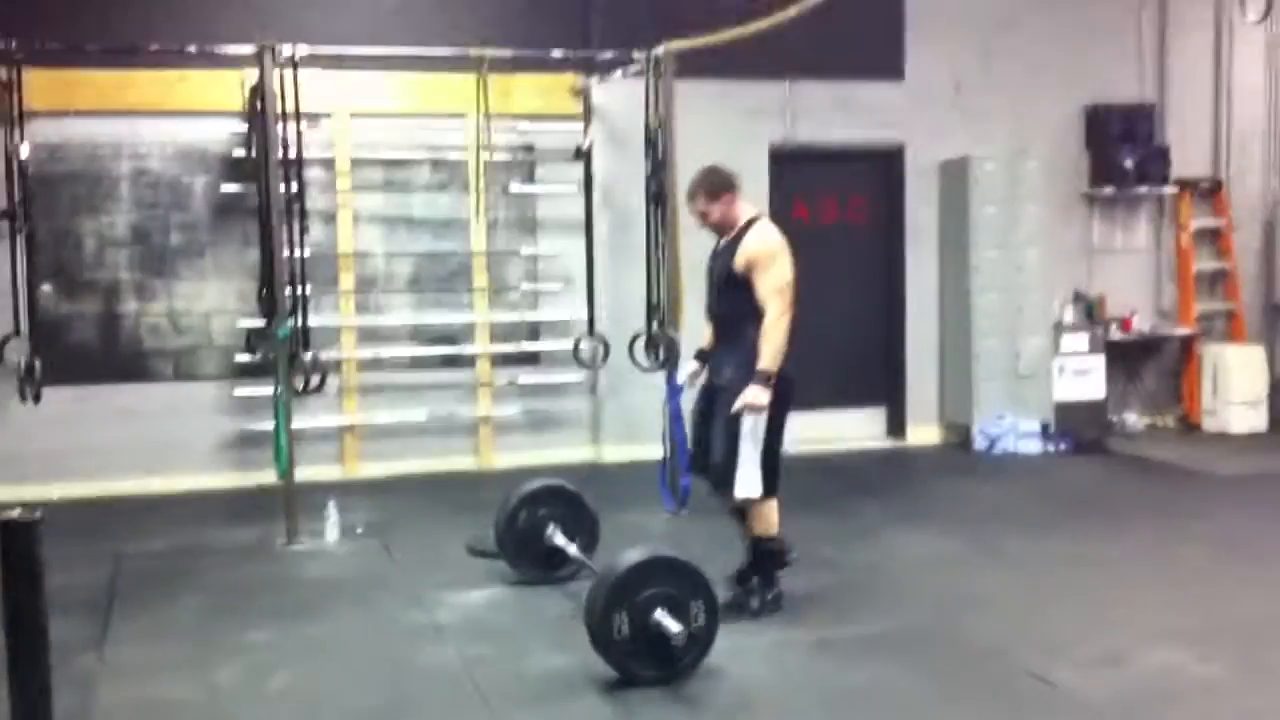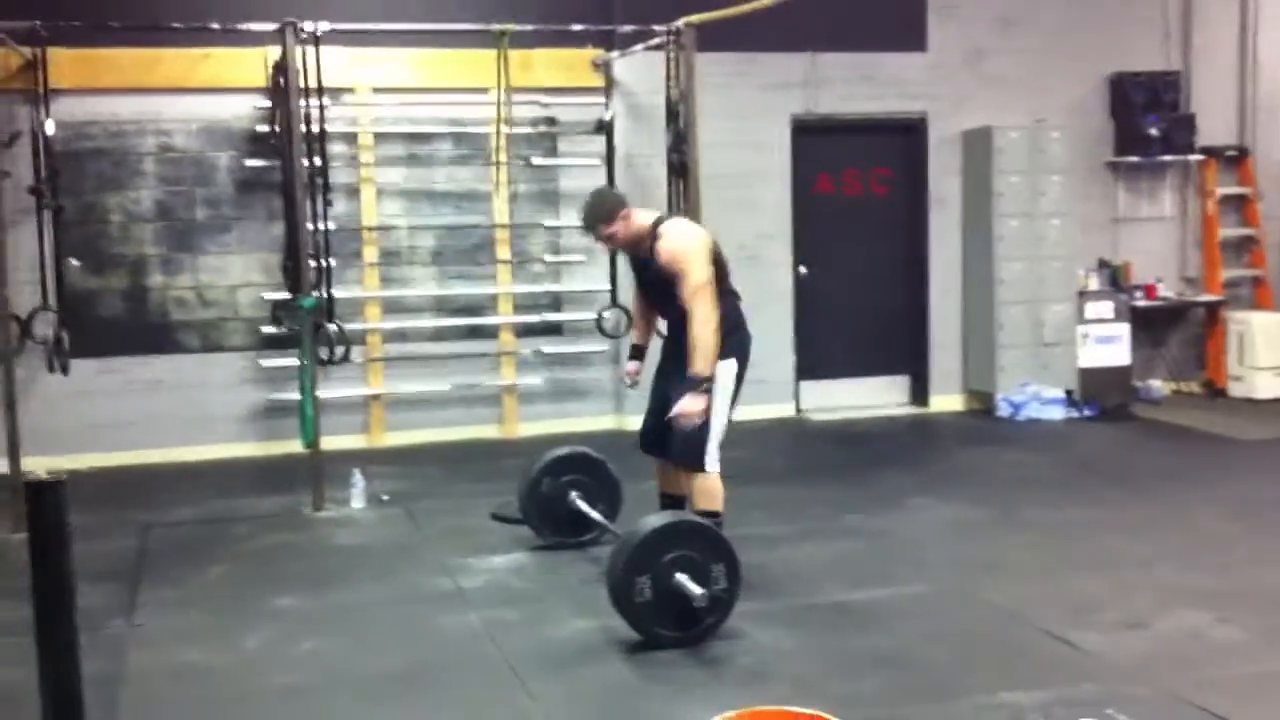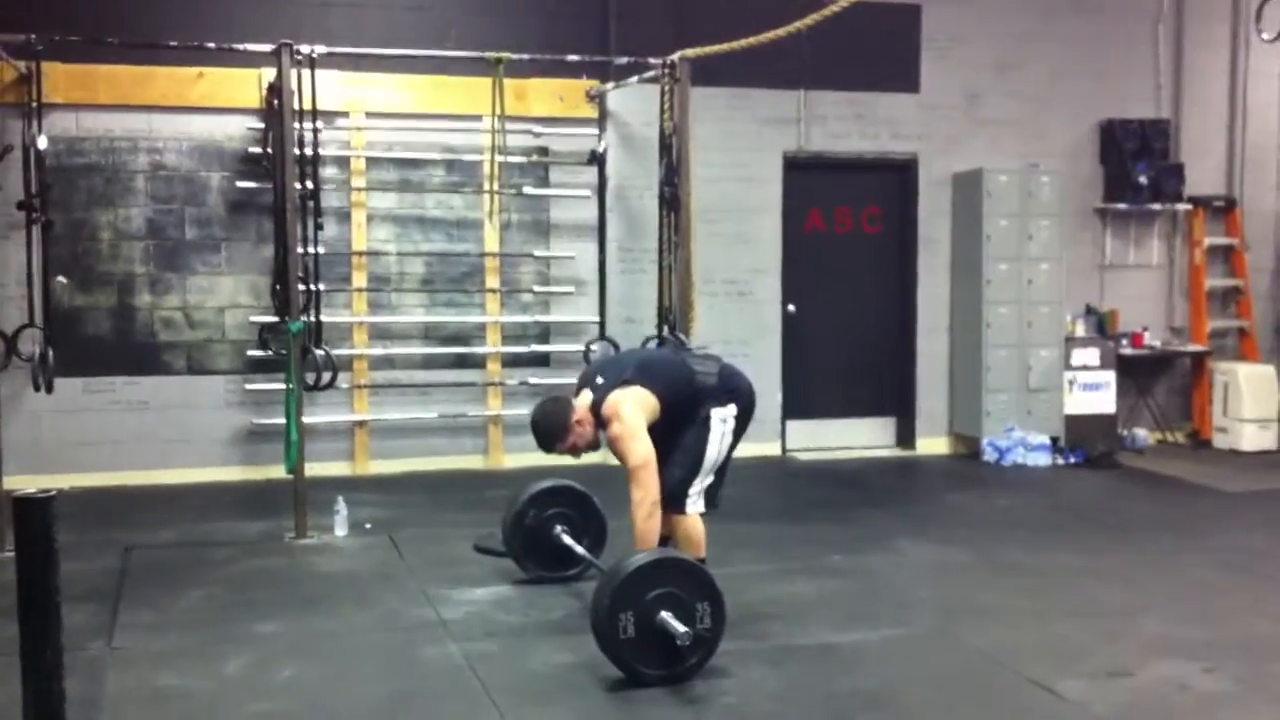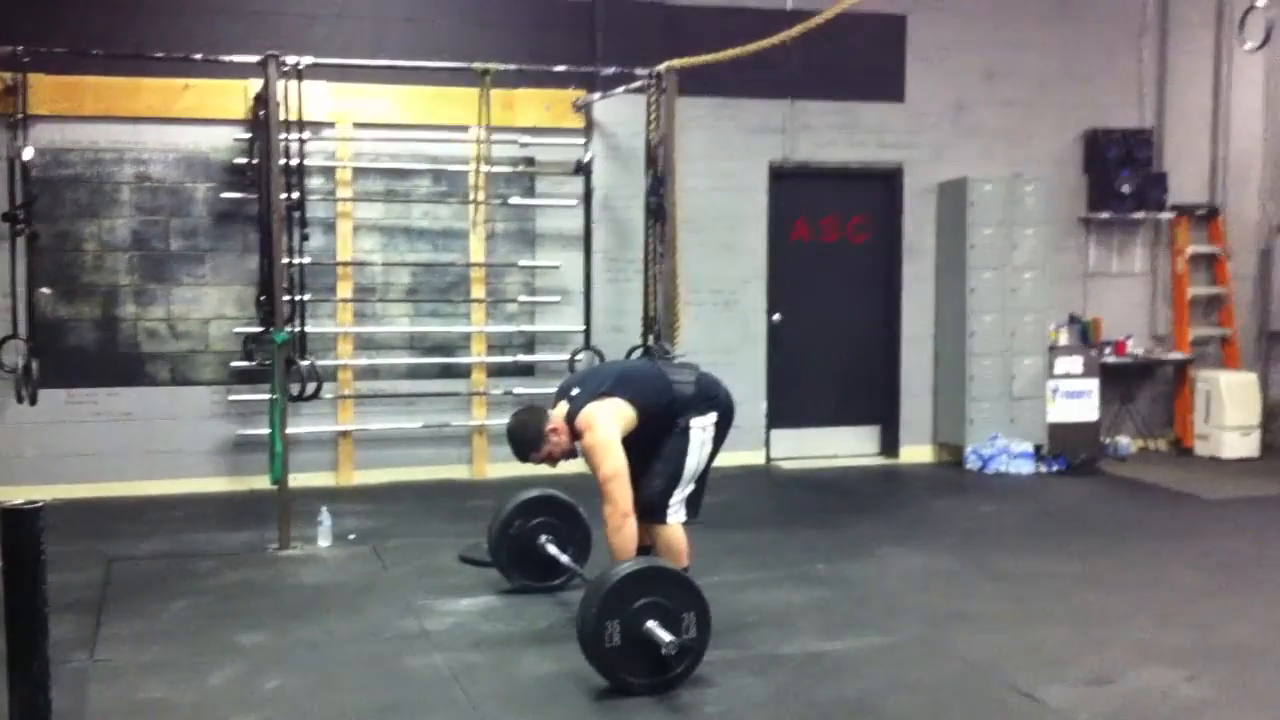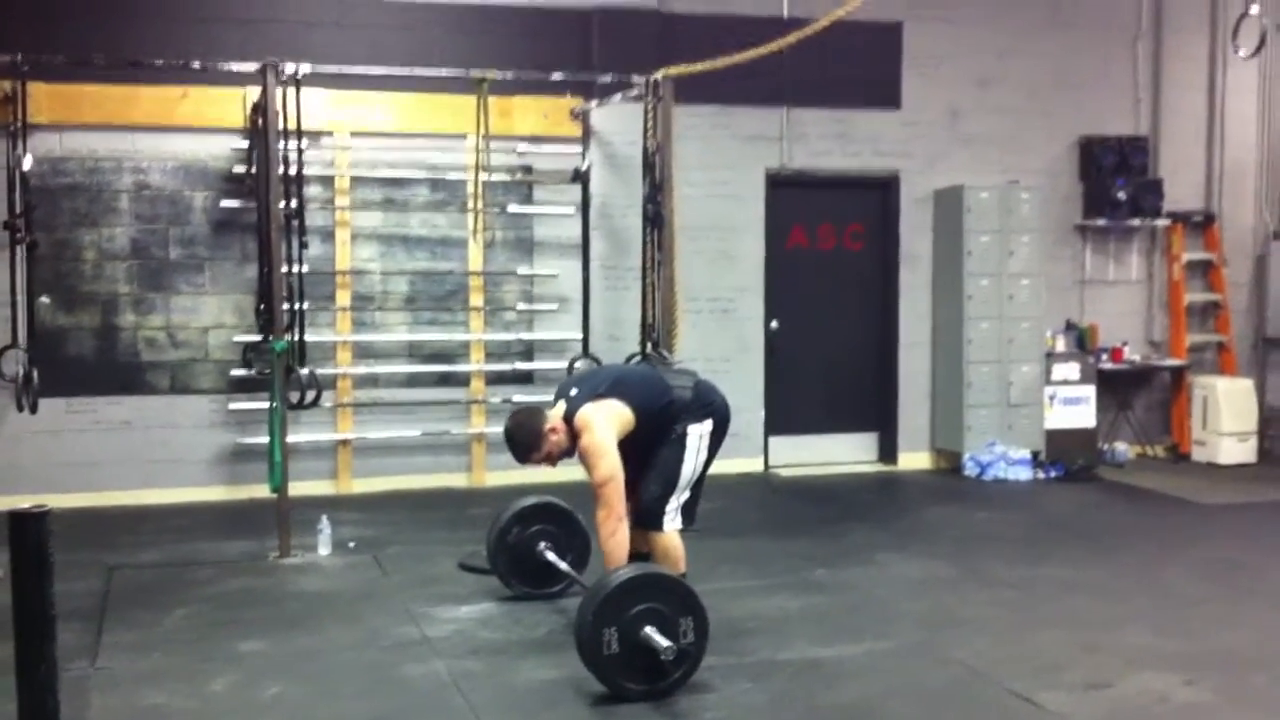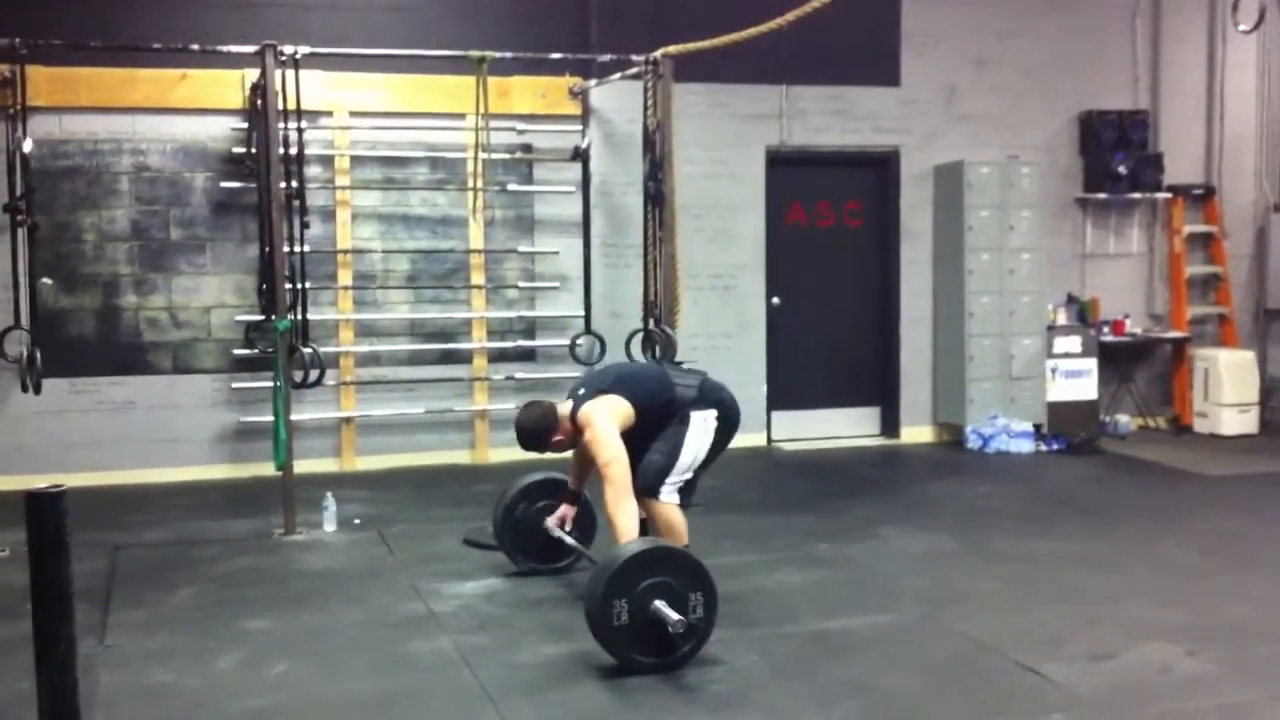
dt=0.7s
person 1, frame 1
left shoulder: (762, 241)
right shoulder: (727, 242)
left elbow: (778, 314)
left wrist: (763, 380)
right wrist: (702, 355)
left hip: (751, 378)
right hip: (723, 371)
left knee: (753, 480)
right knee: (711, 465)
left ankle: (764, 585)
right ankle: (766, 553)
person 1, frame 2
left shoulder: (677, 241)
right shoulder: (636, 244)
left elbow: (704, 317)
left wrist: (698, 388)
right wrist: (636, 353)
left hip: (716, 349)
right hip: (680, 344)
left knee: (694, 451)
right knee: (663, 446)
person 1, frame 3
left shoulder: (621, 418)
right shoulder: (586, 389)
left elbow: (646, 500)
left hip: (724, 397)
right hip: (690, 396)
left knee: (678, 494)
right knee: (657, 484)
person 1, frame 4
left shoulder: (595, 428)
right shoulder: (563, 400)
left elbow: (620, 512)
left hip: (703, 406)
right hip: (669, 405)
left knee: (658, 504)
right knee: (633, 494)
person 1, frame 5
left shoulder: (592, 430)
right shoulder: (563, 402)
left elbow: (612, 517)
left hip: (700, 413)
left knee: (656, 511)
right knee: (629, 500)
person 1, frame 6
left shoulder: (596, 422)
right shoulder: (576, 401)
left elbow: (619, 497)
right elbow: (585, 447)
right wrist: (571, 500)
left hip: (709, 409)
left knee: (653, 484)
right knee: (623, 476)
